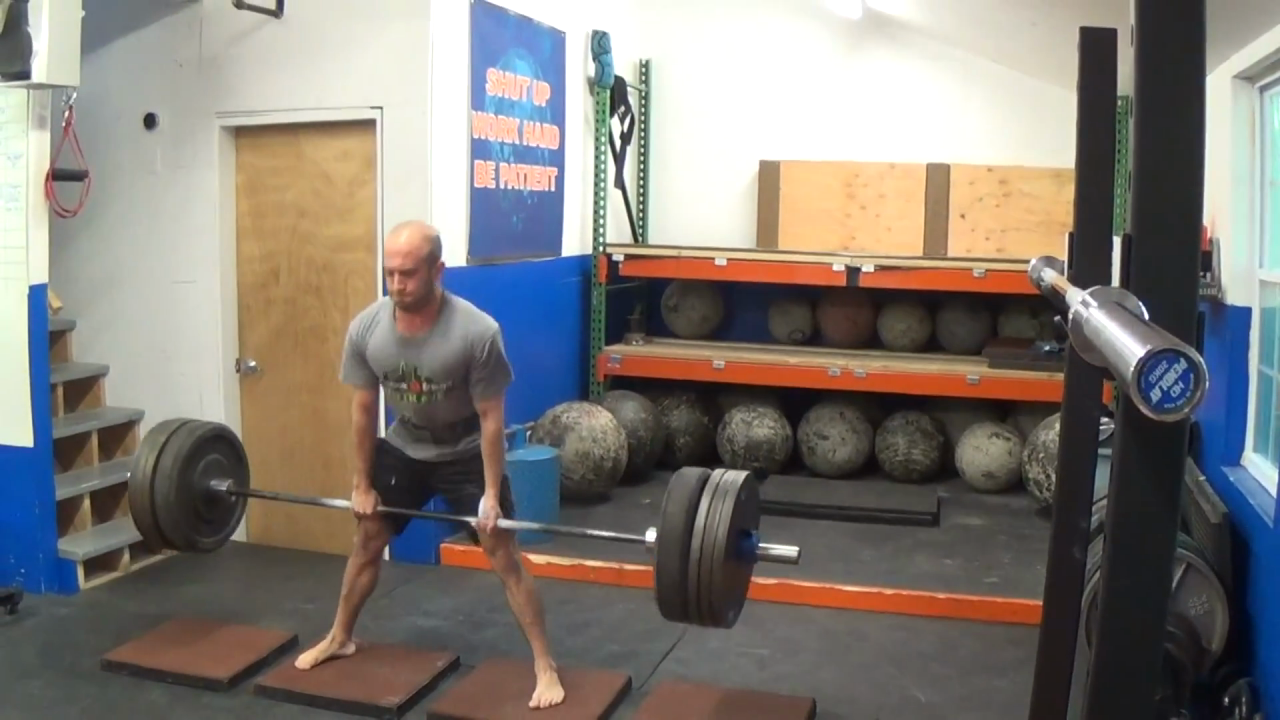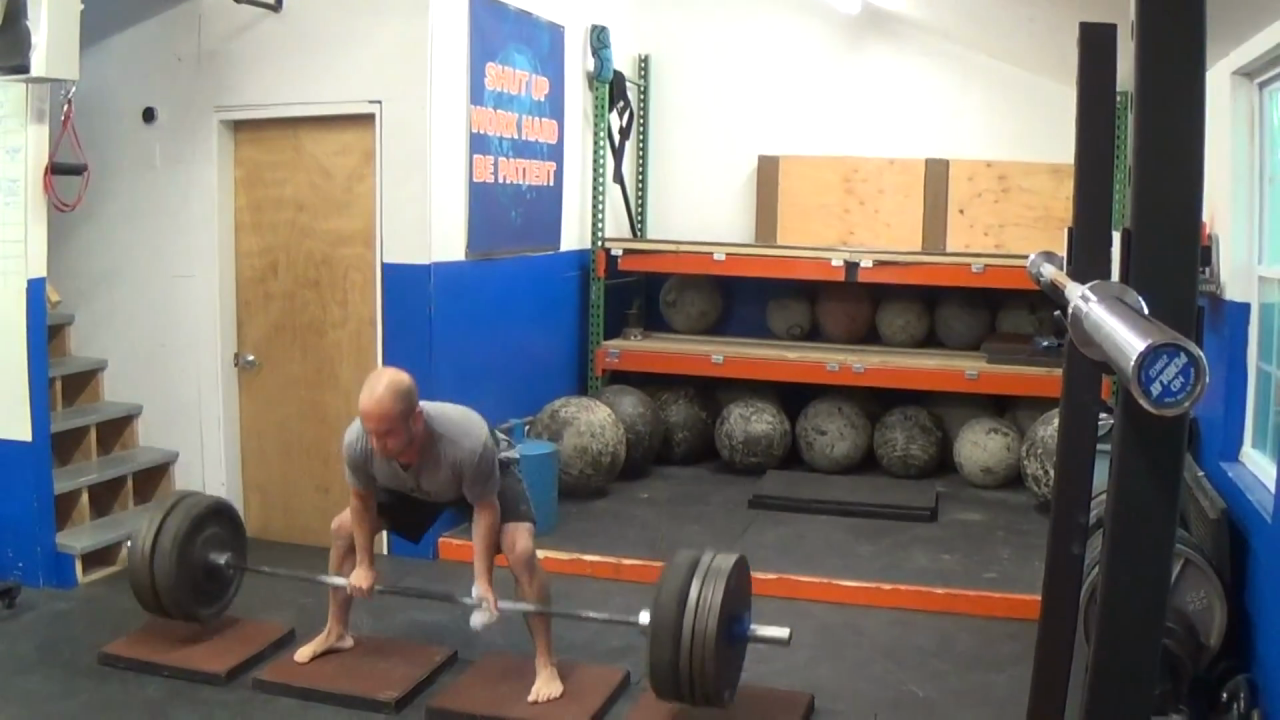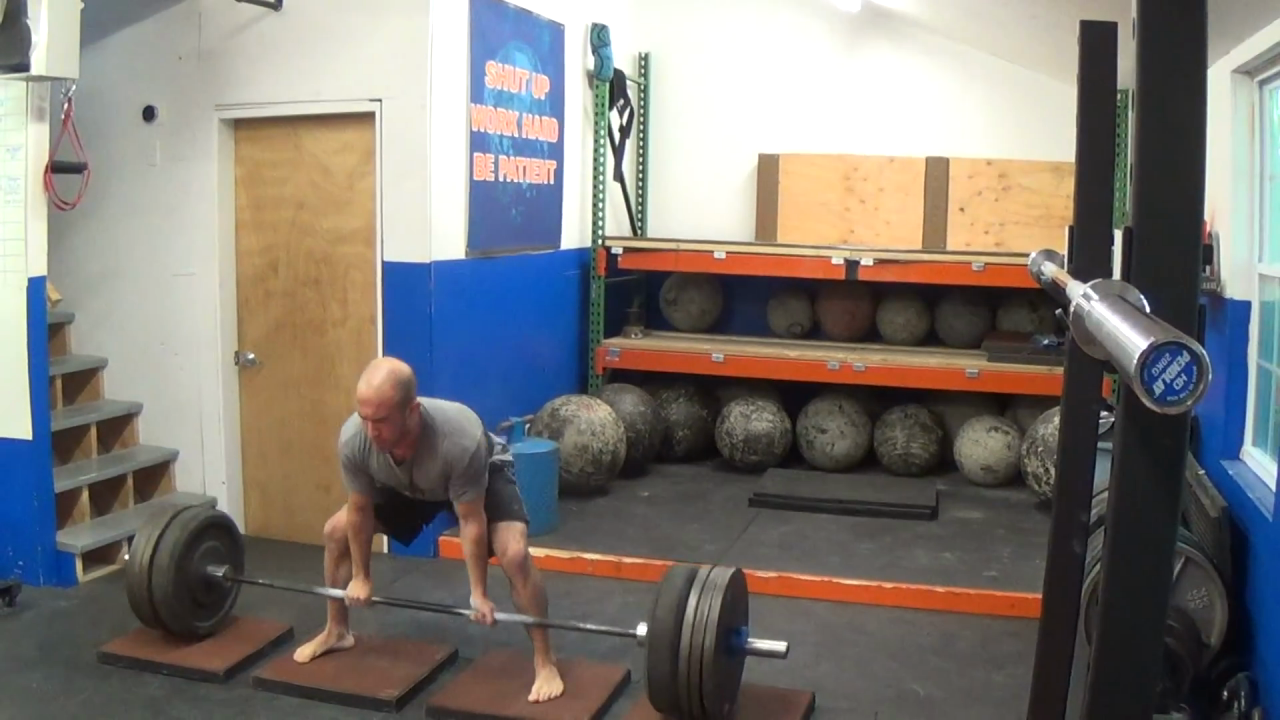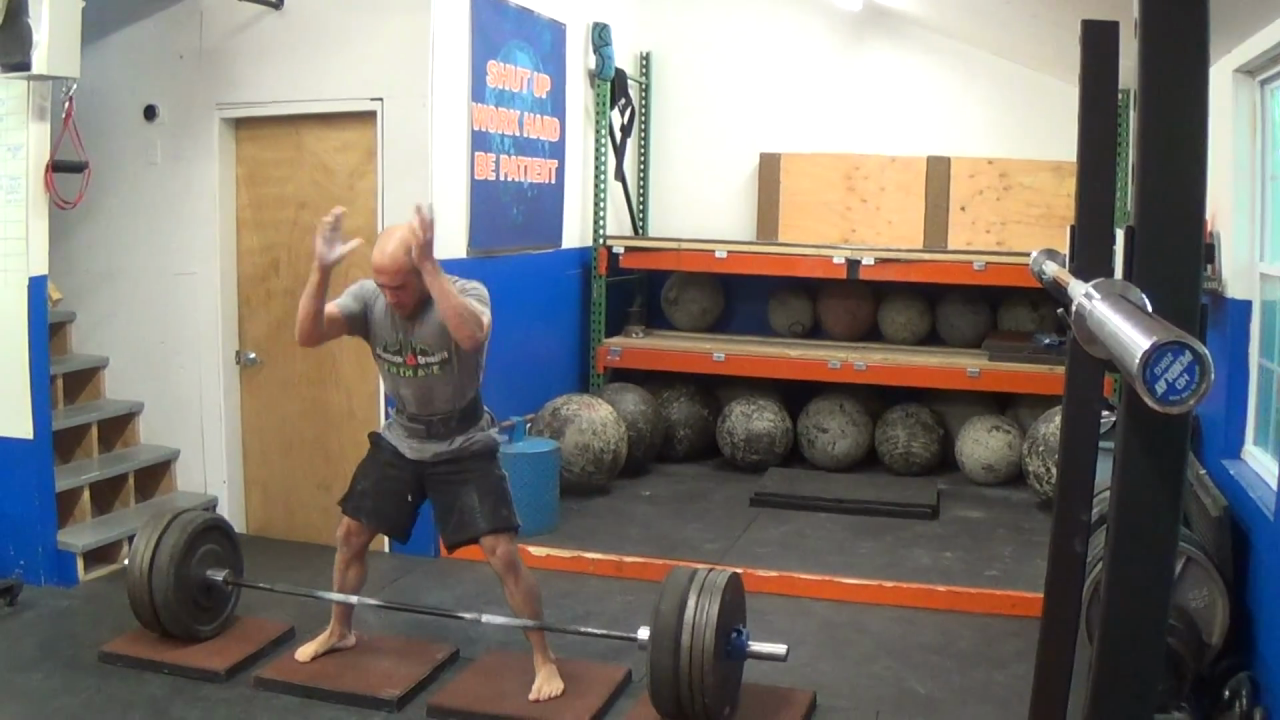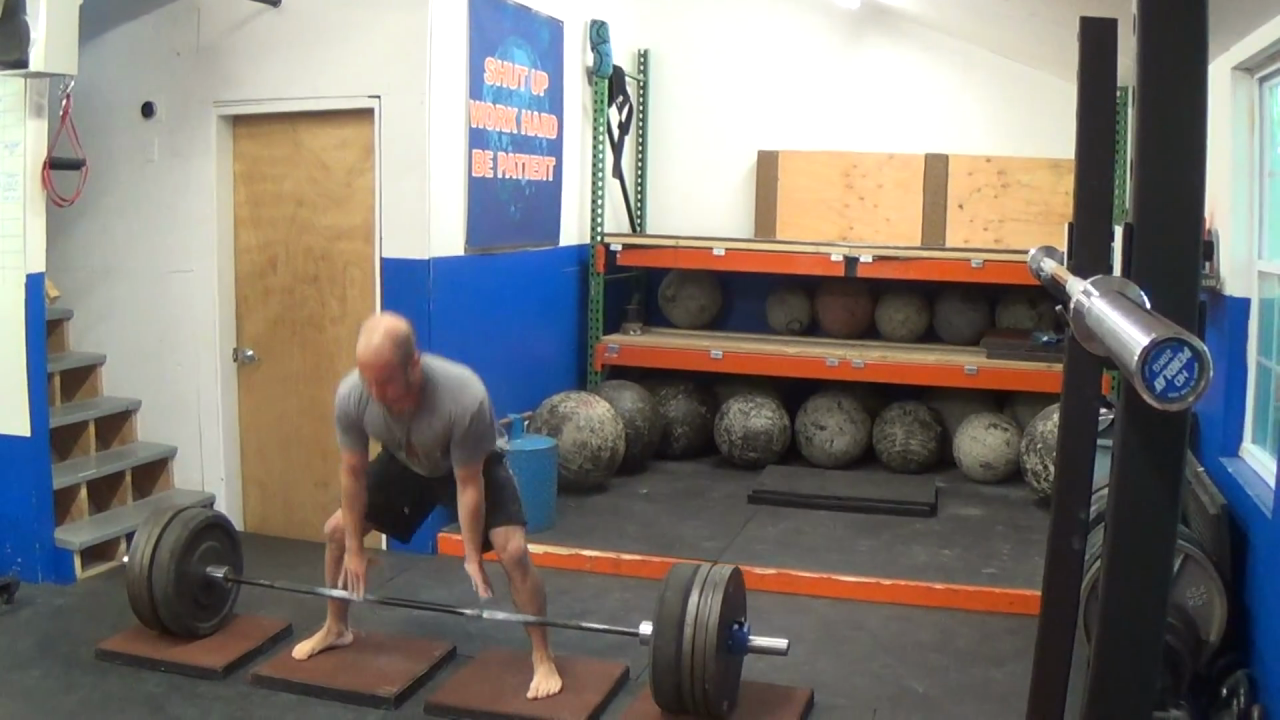
dt=0.3s
person 1, frame 1
left shoulder: (477, 332)
right shoulder: (365, 328)
left elbow: (491, 416)
right elbow: (364, 409)
left wrist: (492, 494)
right wrist: (361, 483)
left hip: (466, 452)
right hip: (403, 449)
left knee: (503, 557)
right knee: (366, 543)
left ankle: (545, 669)
right ankle: (339, 639)
person 1, frame 2
left shoulder: (468, 442)
right shoulder: (358, 442)
left elbow: (485, 509)
right elbow: (362, 499)
left wrist: (484, 581)
right wrist: (363, 566)
left hip: (488, 473)
left knee: (521, 551)
right knee: (343, 529)
left ankle: (545, 664)
right ankle: (335, 632)
person 1, frame 3
left shoulder: (461, 439)
right shoulder: (353, 440)
left elbow: (471, 520)
right elbow: (359, 510)
left wrist: (478, 592)
right wrist: (360, 577)
left hip: (483, 474)
left knee: (514, 554)
right knee: (336, 532)
left ankle: (545, 663)
right ankle: (335, 632)
person 1, frame 4
left shoulder: (466, 294)
right shoulder: (367, 297)
left elbow: (472, 340)
right elbow: (308, 334)
left wrist: (431, 272)
right wrist: (322, 267)
left hip: (465, 449)
right hip: (398, 443)
left knee: (503, 556)
right knee: (350, 538)
left ankle: (544, 662)
right ankle: (339, 632)
person 1, frame 5
left shoulder: (464, 399)
right shoulder: (351, 395)
left elbow: (471, 485)
right elbow: (353, 472)
left wrist: (472, 558)
right wrist: (353, 548)
left hip: (476, 470)
right hip: (403, 467)
left knee: (513, 550)
right knee: (336, 534)
left ankle: (543, 659)
right ankle: (336, 628)
